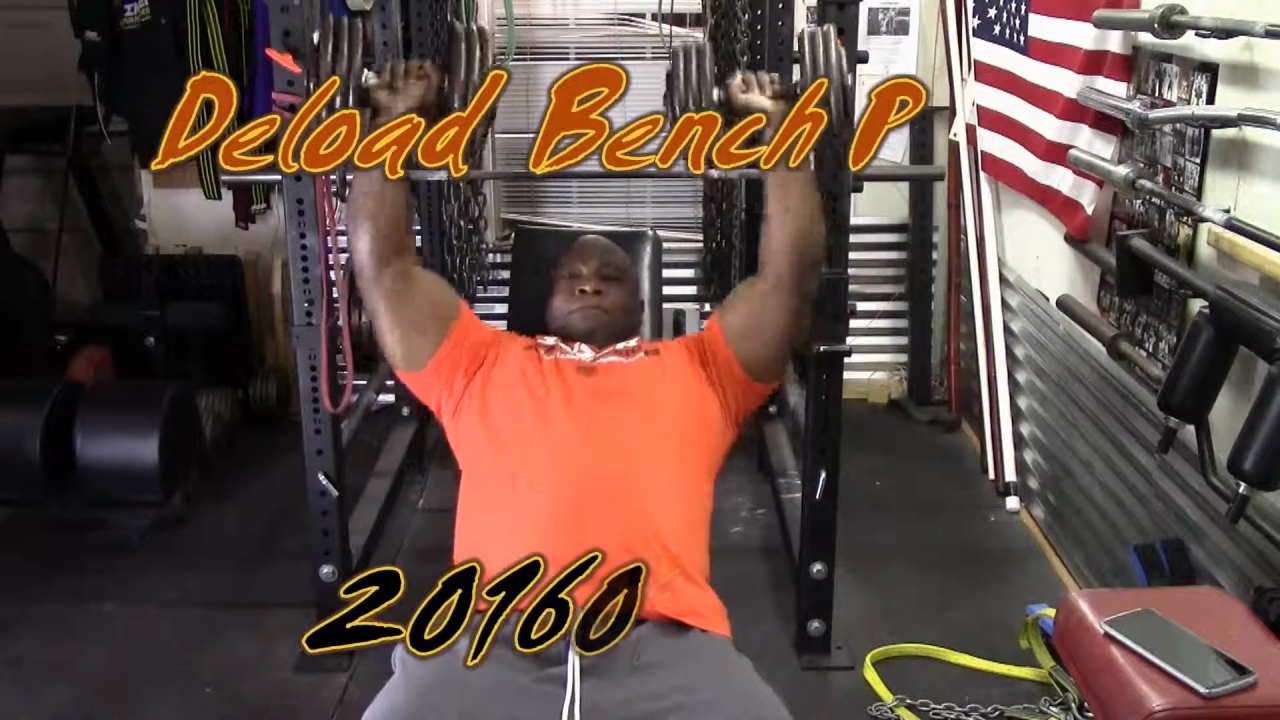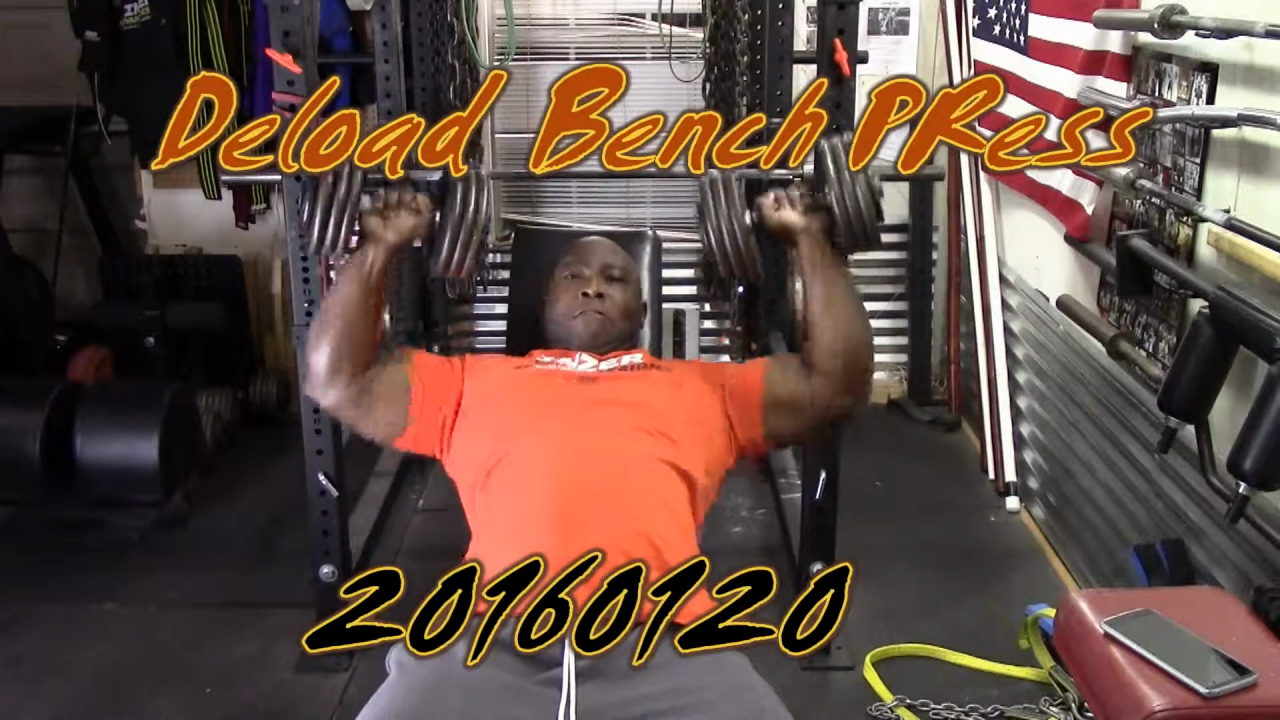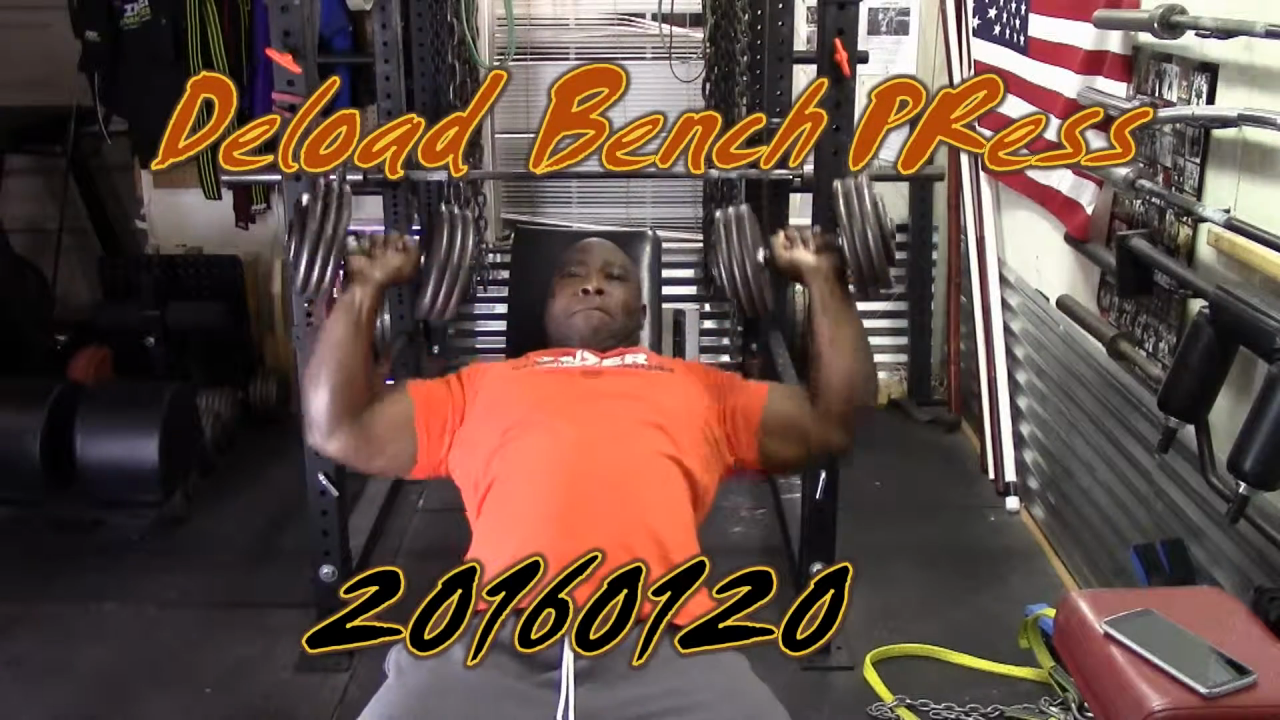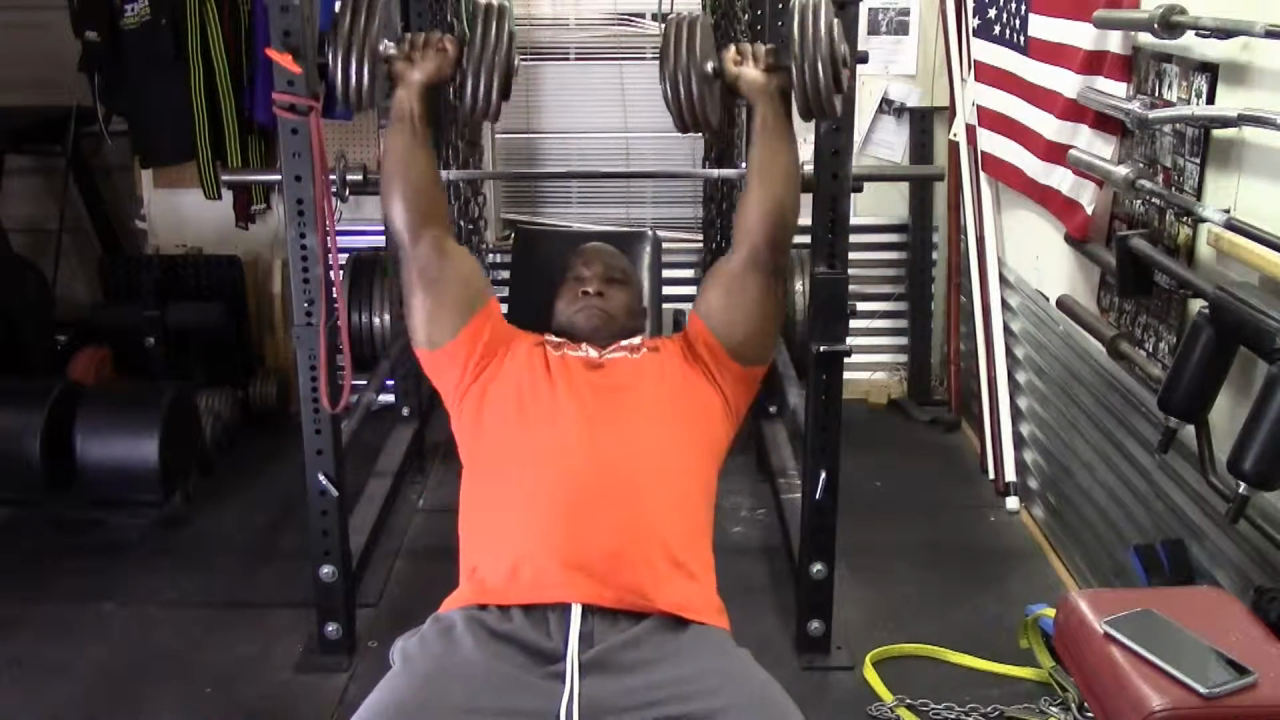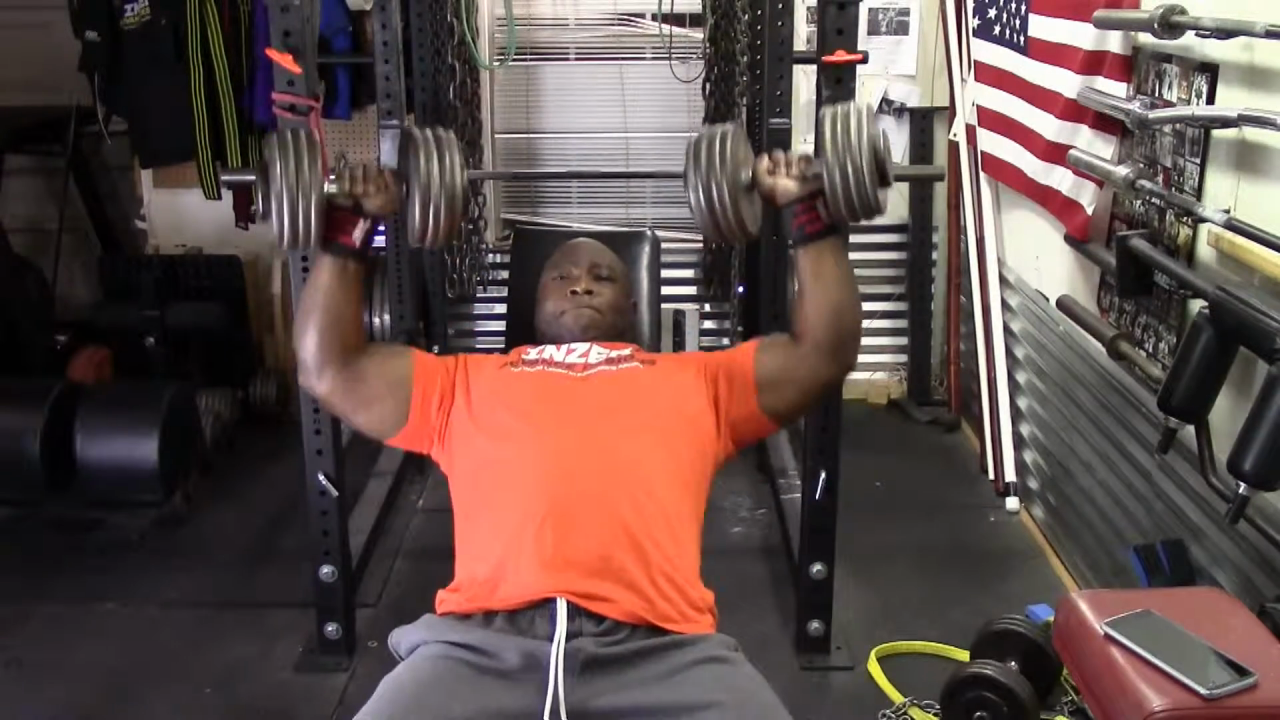
dt=1s
person 1, frame 1
left shoulder: (696, 371)
right shoulder: (485, 368)
left elbow: (790, 273)
right elbow: (384, 260)
left wrist: (777, 127)
right wrist: (388, 123)
left hip: (663, 639)
right hip: (493, 638)
person 1, frame 2
left shoulder: (702, 389)
right shoulder: (476, 384)
left elbow: (837, 381)
right elbow: (336, 380)
left wrist: (811, 241)
right wrist: (377, 248)
left hip: (659, 641)
right hip: (496, 638)
person 1, frame 3
left shoulder: (698, 385)
right shoulder: (482, 385)
left elbow: (838, 422)
right elbow: (337, 430)
left wrist: (821, 279)
right wrist: (364, 289)
left hip: (659, 642)
right hip: (491, 637)
person 1, frame 4
left shoulder: (695, 372)
right shoulder: (495, 366)
left elbow: (761, 246)
right elbow: (422, 234)
left wrist: (766, 98)
right wrist: (412, 92)
left hip: (662, 635)
right hip: (493, 628)
person 1, frame 5
left shoulder: (695, 385)
right shoulder: (467, 387)
left elbow: (825, 349)
right elbow: (328, 362)
left wrist: (806, 207)
right wrist: (348, 228)
left hip: (656, 644)
right hip: (485, 639)
